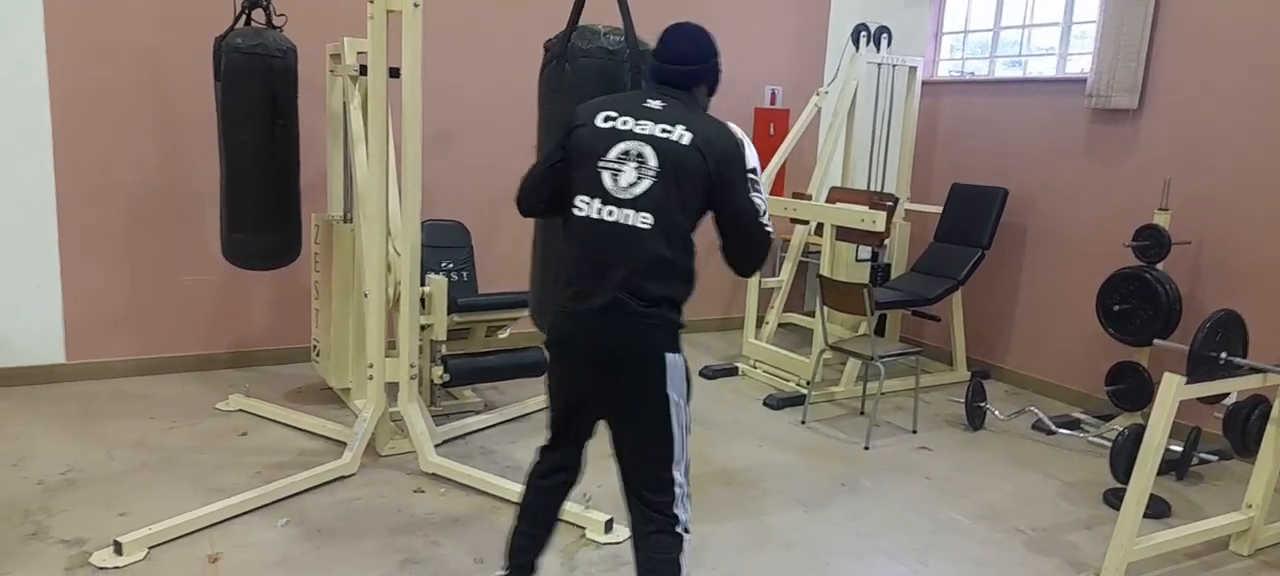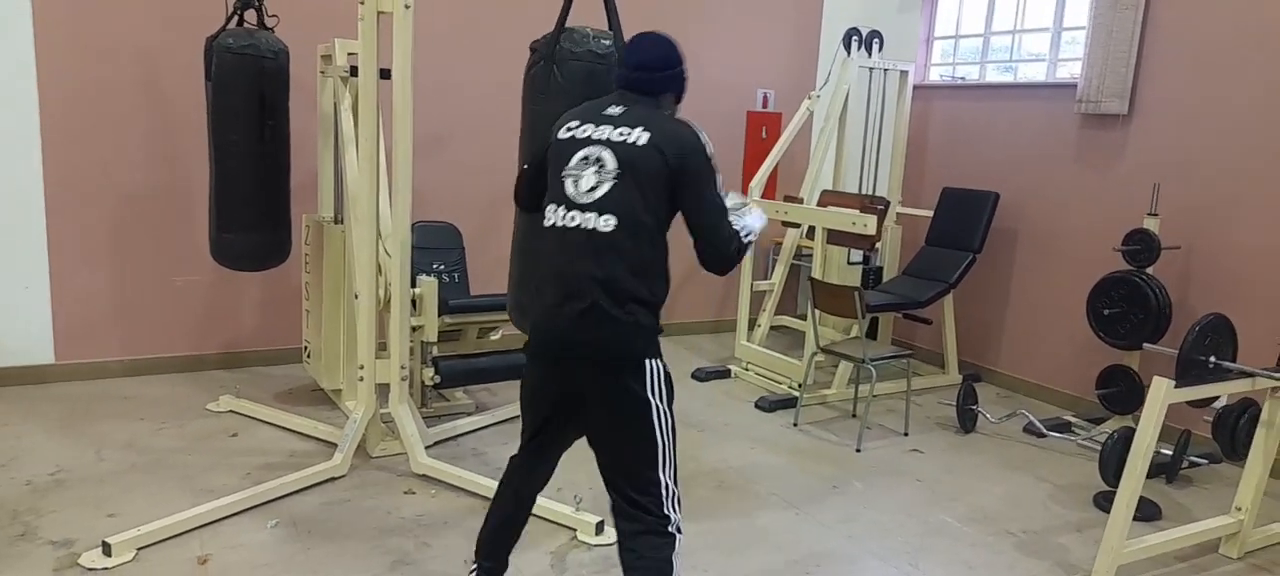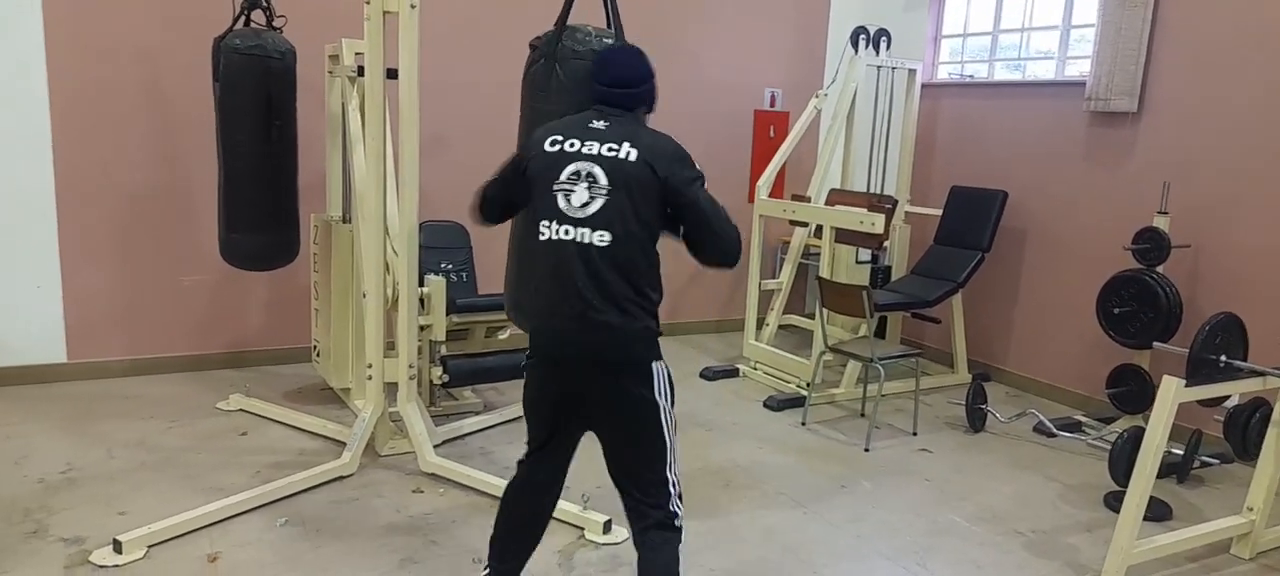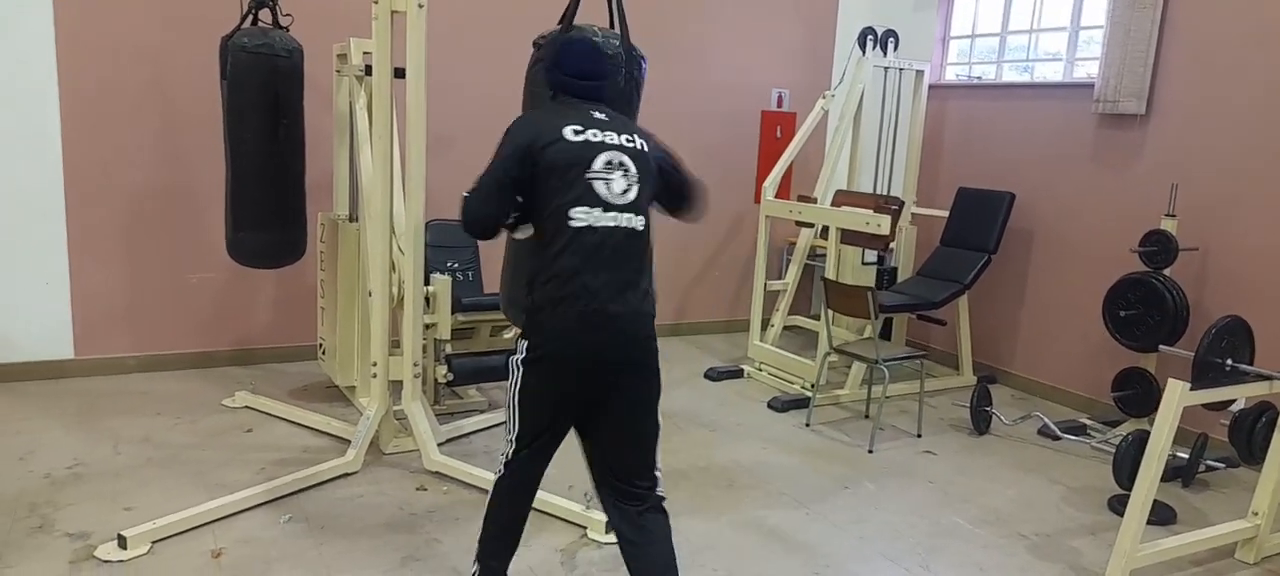
dt=0.1s
person 1, frame 1
left shoulder: (595, 115)
right shoulder: (715, 141)
left elbow: (531, 199)
right elbow: (747, 257)
right wrist: (752, 191)
left hip: (572, 326)
right hip: (644, 339)
left knee: (559, 455)
right knee: (658, 507)
person 1, frame 2
left shoulder: (568, 125)
right shoulder: (678, 140)
left elbow: (526, 197)
right elbow: (719, 256)
right wrist: (748, 226)
left hip: (552, 332)
right hip: (624, 342)
left knee: (531, 459)
right knee: (646, 510)
person 1, frame 3
left shoulder: (548, 139)
right shoulder: (660, 151)
left elbow: (489, 207)
right elbow: (724, 249)
right wrist: (672, 217)
left hip: (556, 340)
right hip: (627, 348)
left knee: (540, 469)
right knee: (654, 504)
person 1, frame 4
left shoulder: (534, 128)
right shoulder: (642, 144)
left elbow: (478, 220)
right elbow: (689, 201)
left hip: (555, 335)
right hip: (629, 341)
left knee: (522, 465)
right knee: (635, 493)
